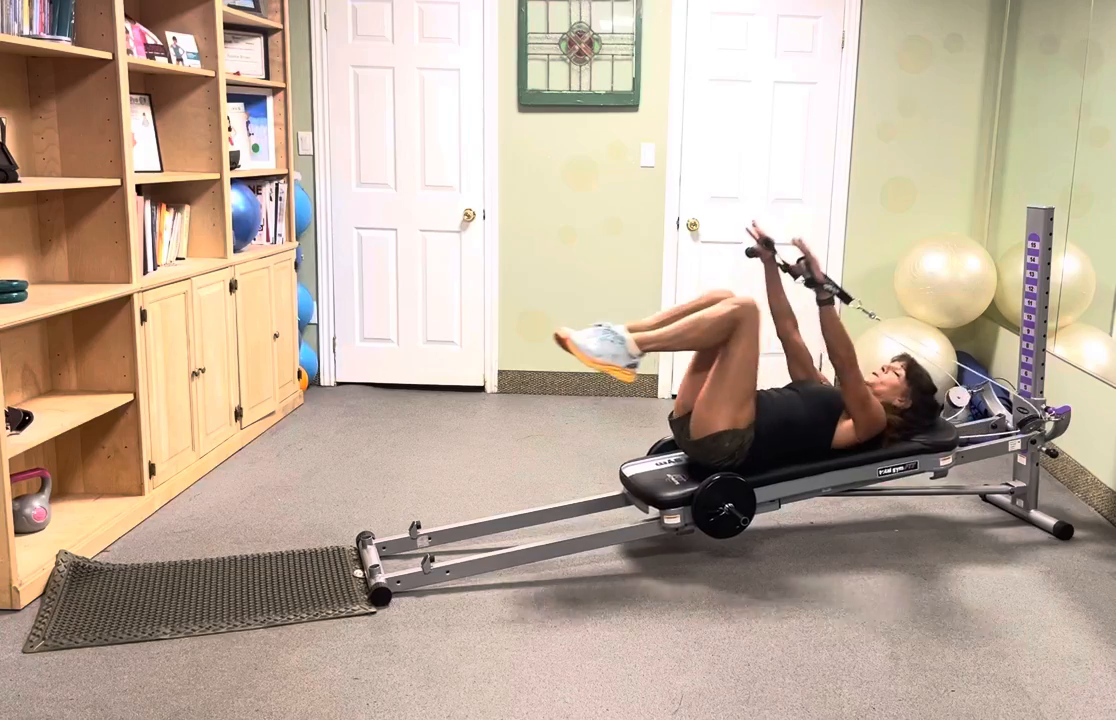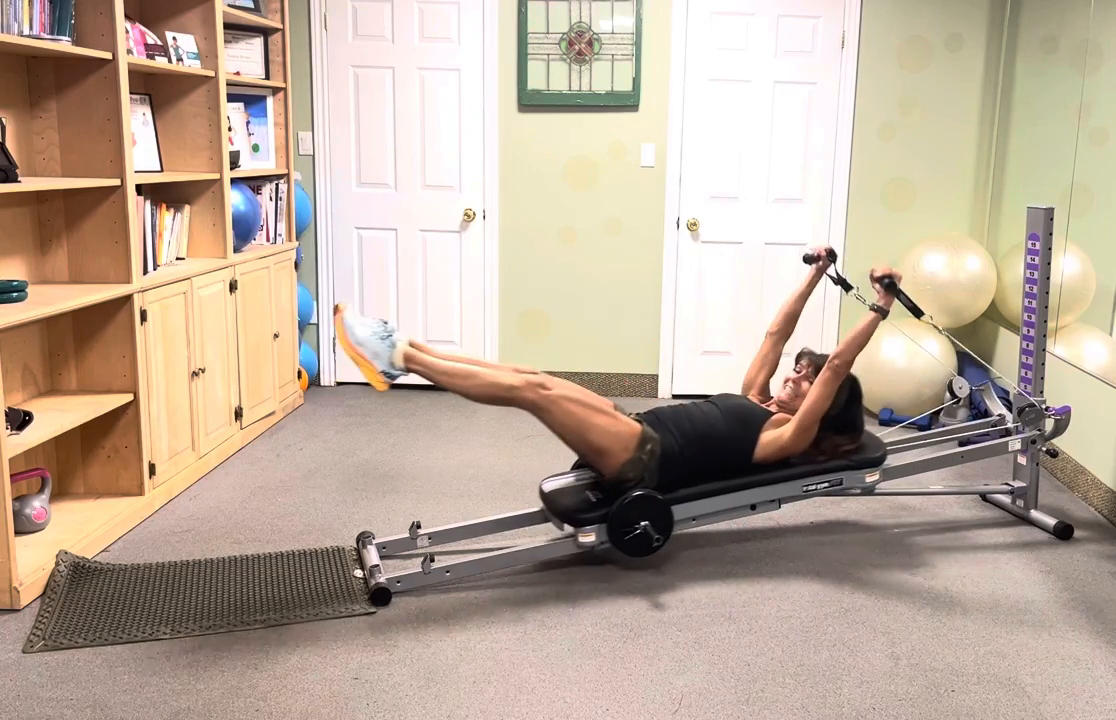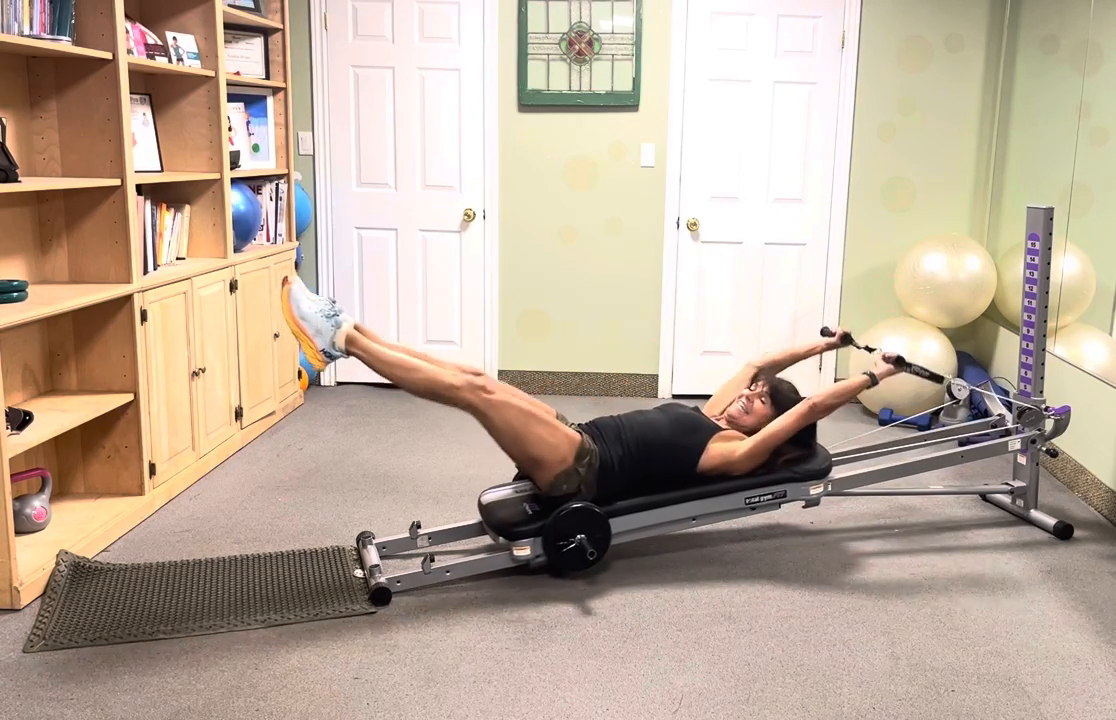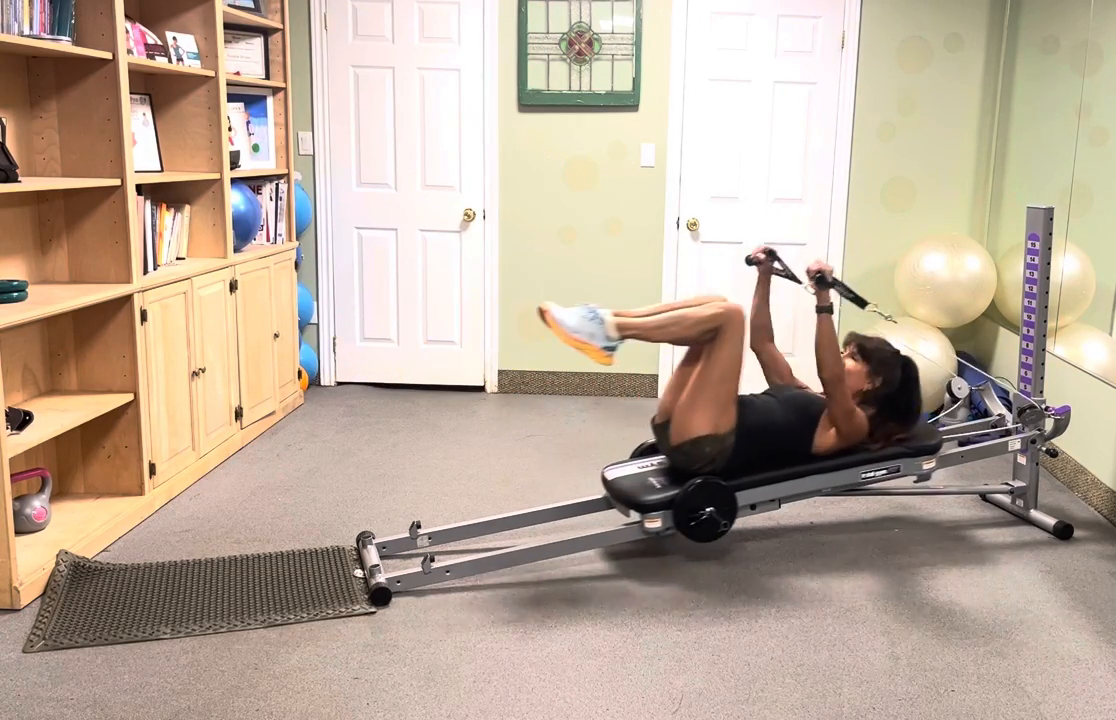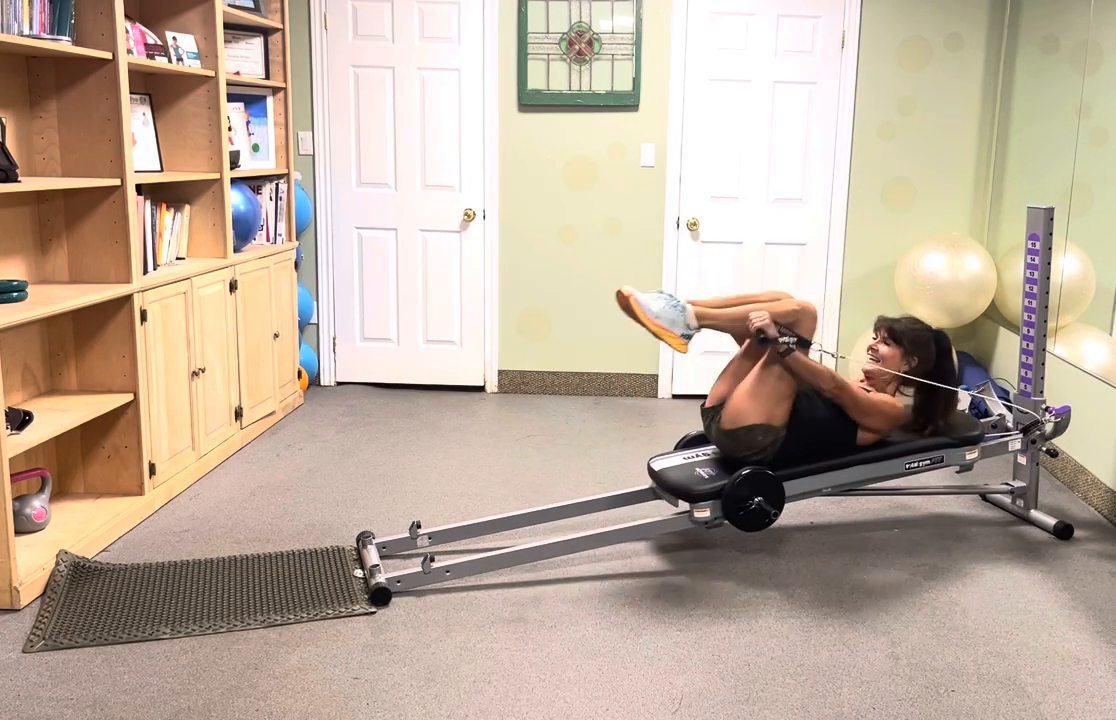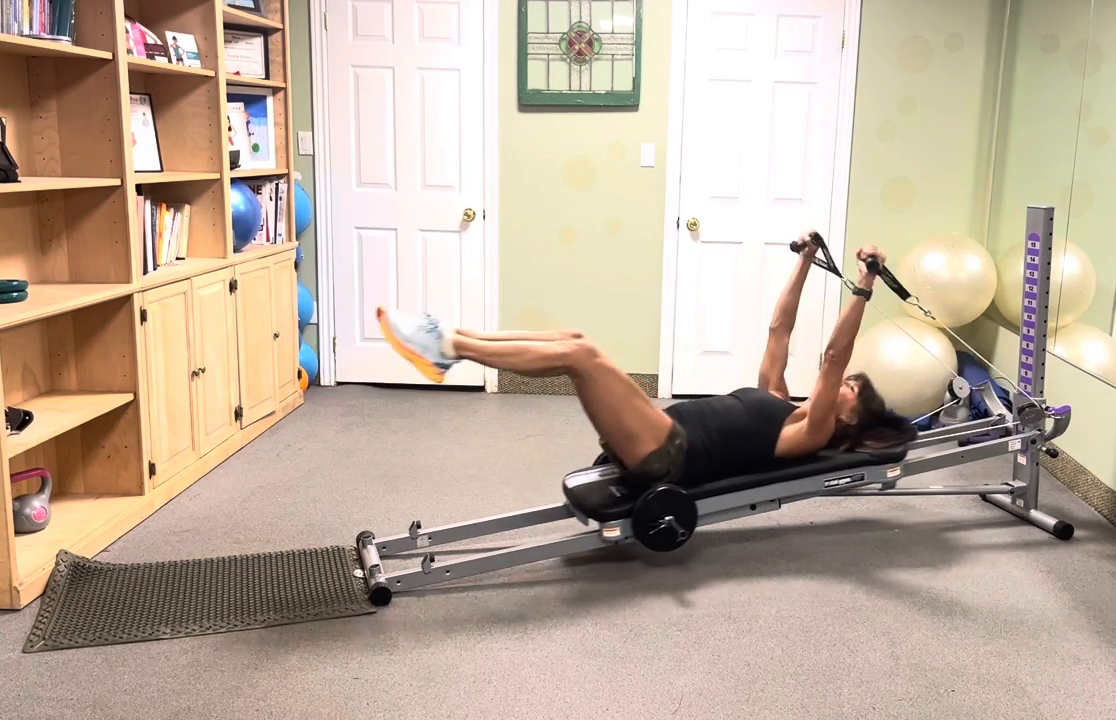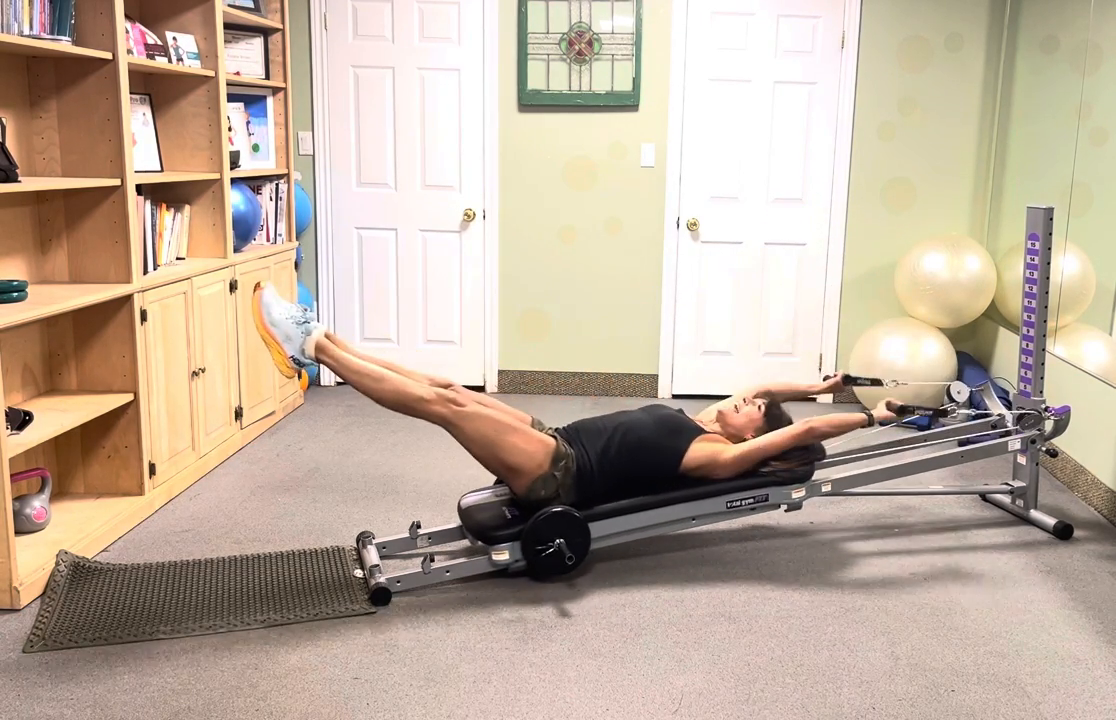
dt=0.7s
person 1, frame 1
left shoulder: (868, 422)
right shoulder: (826, 395)
left elbow: (846, 363)
right elbow: (790, 335)
left wrist: (823, 295)
right wrist: (769, 266)
left hip: (725, 442)
right hip: (695, 423)
left knee: (743, 310)
right knee: (724, 300)
left ankle: (629, 347)
right ankle: (623, 339)
person 1, frame 2
left shoulder: (793, 439)
right shoulder: (756, 405)
left elbow: (836, 368)
right elbow: (776, 335)
left wrist: (879, 308)
right wrist: (815, 275)
left hip: (645, 459)
right hip: (636, 434)
left knee: (531, 388)
right knee: (528, 375)
left ankle: (399, 358)
right ankle: (403, 353)
person 1, frame 3
left shoulder: (739, 452)
right shoulder: (711, 420)
left elbow: (807, 407)
right elbow: (757, 365)
left wrist: (870, 378)
right wrist: (824, 346)
left hip: (584, 472)
right hip: (580, 442)
left knee: (475, 390)
right knee: (475, 378)
left ankle: (344, 338)
right ankle: (348, 335)
person 1, frame 4
left shoulder: (851, 425)
right shoulder: (805, 396)
left elbow: (833, 376)
right elbow: (761, 340)
left wrist: (823, 304)
right wrist: (763, 278)
left hip: (705, 449)
right hip: (676, 432)
left knee: (728, 314)
right knee: (716, 311)
left ankle: (612, 329)
right ankle: (609, 324)
person 1, frame 5
left shoulder: (889, 411)
right shoulder: (851, 388)
left elbow: (834, 388)
left wrist: (778, 343)
left hip: (752, 436)
right hip: (724, 420)
left knee: (801, 312)
right knee: (782, 303)
left ankle: (688, 318)
right ankle: (686, 316)
person 1, frame 6
left shoulder: (814, 434)
right shoulder: (775, 401)
left elbow: (835, 356)
right elbow: (779, 329)
left wrist: (862, 288)
right wrist: (803, 264)
left hip: (668, 455)
right hip: (657, 437)
left knee: (580, 353)
right knee: (572, 340)
left ankle: (450, 347)
right ankle: (453, 341)
person 1, frame 7
left shoulder: (721, 458)
right shoulder: (701, 429)
left elbow: (799, 430)
right elbow: (759, 385)
left wrist: (870, 415)
right wrist: (824, 384)
left hip: (561, 476)
right hip: (558, 442)
left knee: (444, 404)
right knee: (445, 387)
left ankle: (313, 348)
right ankle: (322, 342)
